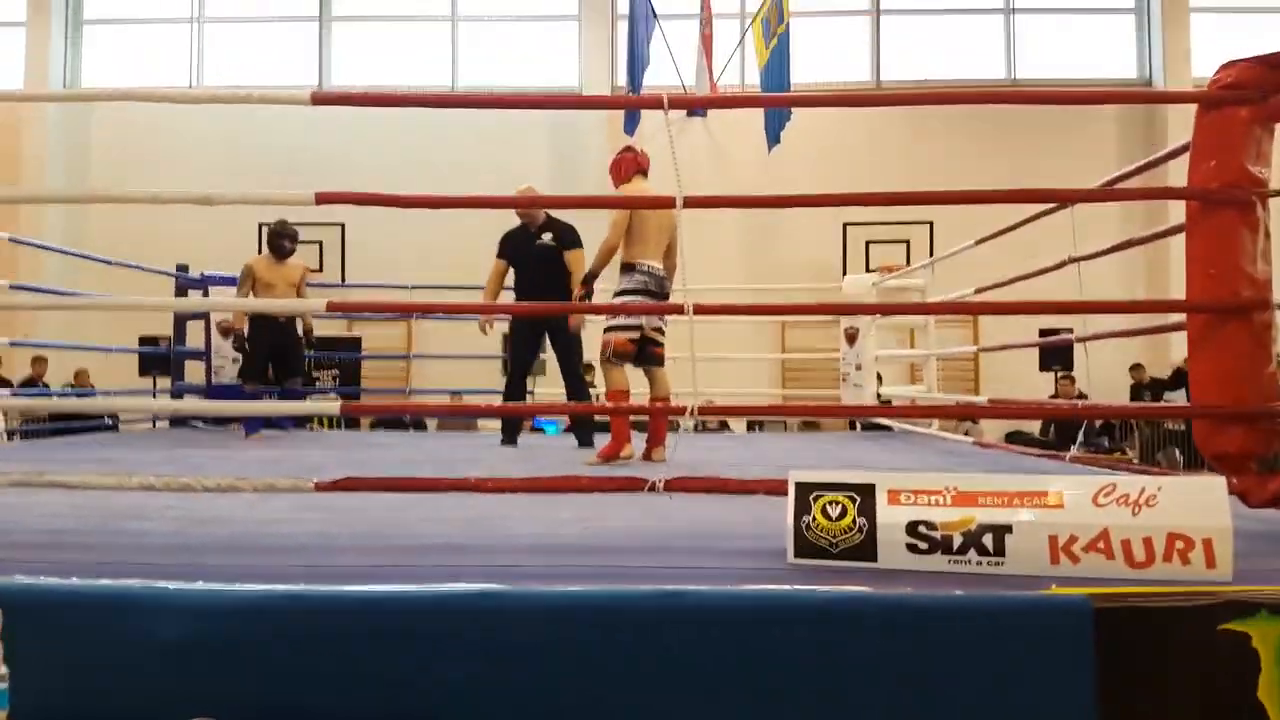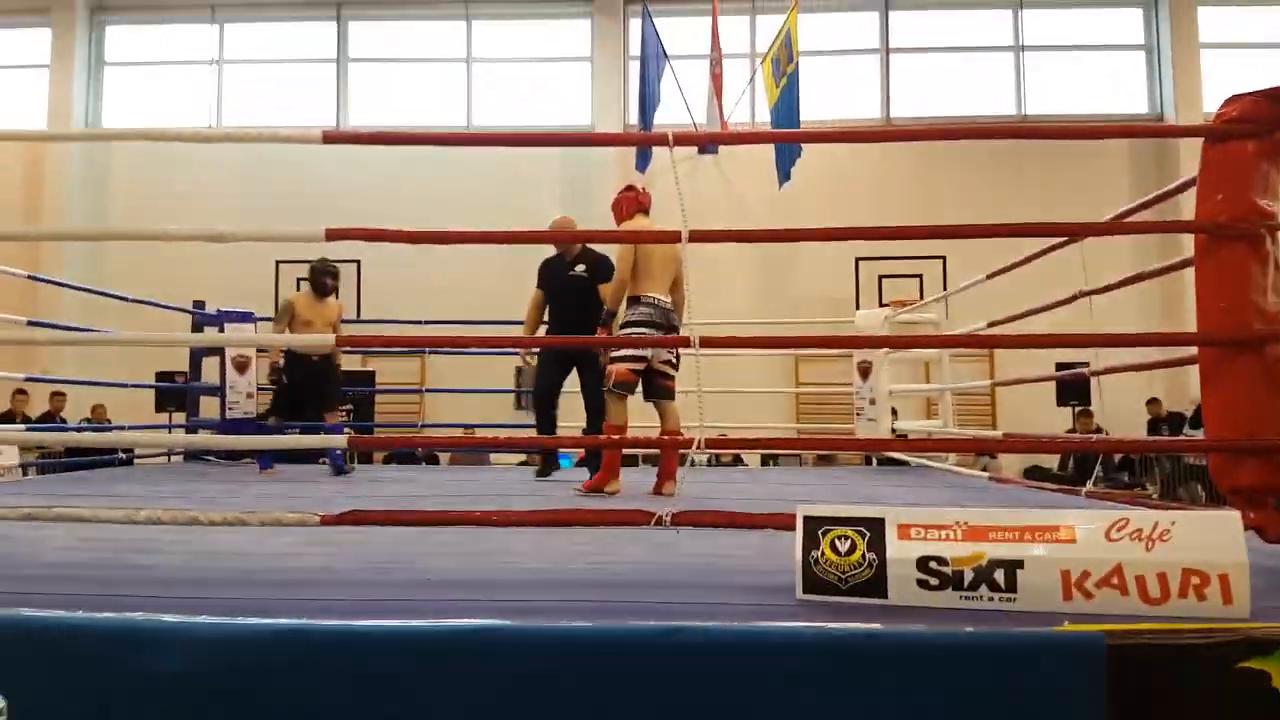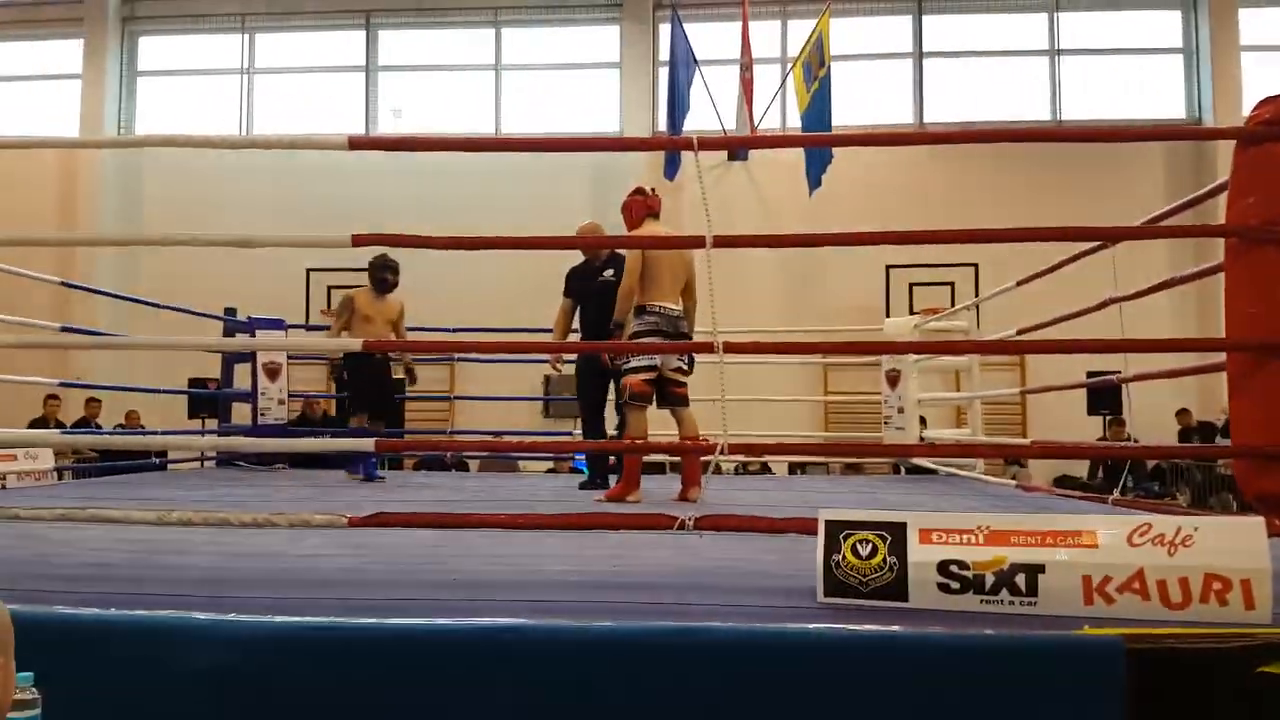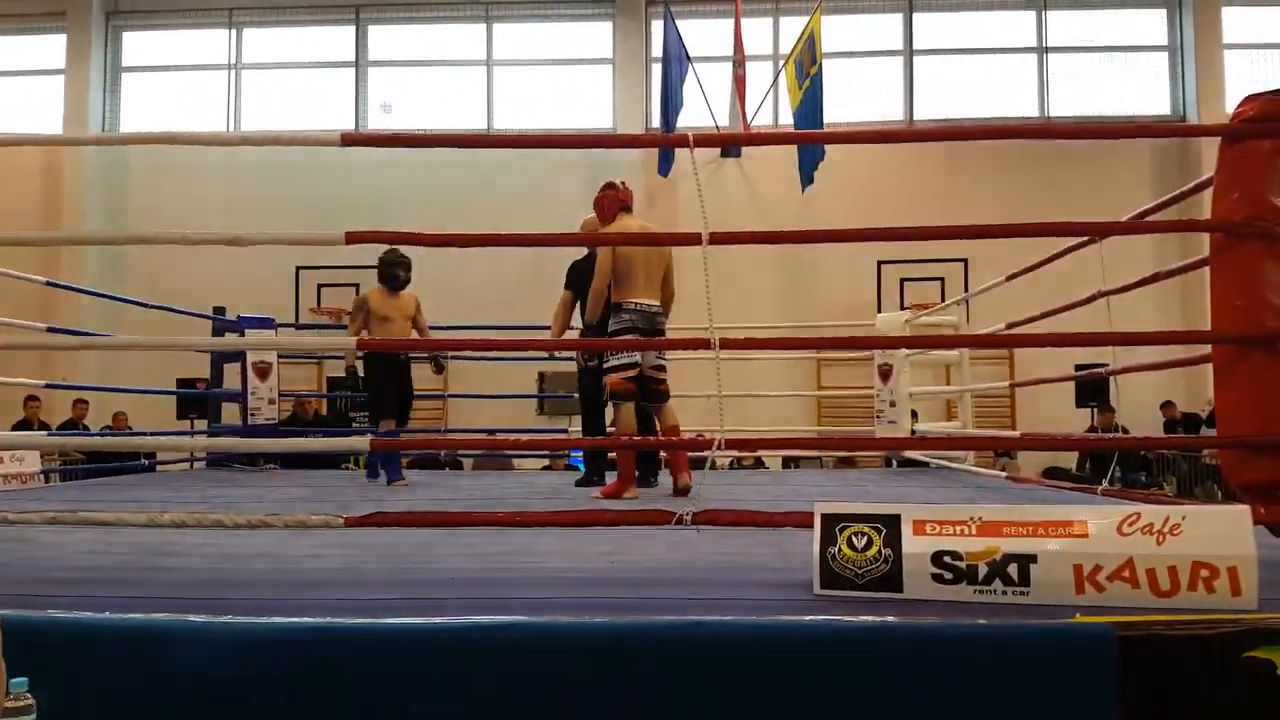
dt=0.3s
person 1, frame 1
left shoulder: (628, 192)
right shoulder: (666, 203)
left elbow: (613, 241)
left wrist: (588, 279)
left hip: (635, 279)
right hip: (659, 282)
left knee: (613, 360)
right knee: (655, 365)
left ankle: (620, 441)
right ankle: (657, 444)
person 1, frame 2
left shoulder: (630, 229)
right shoulder: (671, 239)
left elbow: (622, 276)
left wrist: (605, 321)
right wrist: (674, 334)
left hip: (641, 313)
right hip: (667, 317)
left knee: (616, 393)
right knee: (665, 400)
left ankle: (608, 476)
right ankle: (667, 479)
person 1, frame 3
left shoulder: (639, 236)
right shoulder: (682, 244)
left elbow: (629, 286)
left wrist: (616, 329)
right wrist: (687, 339)
left hip: (648, 322)
right hip: (676, 324)
left knee: (635, 404)
right knee: (681, 406)
left ankle: (630, 486)
right ankle: (692, 484)
person 1, frame 4
left shoulder: (611, 233)
left elbow: (600, 285)
right elbow: (669, 291)
left wrist: (589, 328)
left hip: (625, 318)
right hip: (655, 318)
left knee: (623, 401)
right knee: (660, 401)
left ankle: (626, 482)
right ankle: (681, 472)
person 2, frame 1
left shoulder: (563, 231)
right shoulder: (511, 238)
left elbow: (577, 271)
right elbow: (497, 276)
left hip: (560, 313)
right hip: (525, 313)
left knee: (573, 372)
right knee: (516, 372)
left ankle: (584, 432)
right ankle: (510, 431)
person 2, frame 2
left shoulder: (598, 263)
right shoulder: (547, 266)
right elbow: (537, 305)
right wrist: (526, 340)
left hip: (590, 344)
left knee: (595, 405)
right knee: (542, 395)
left ankle: (597, 466)
right ankle: (548, 458)
person 2, frame 3
left shoulder: (625, 266)
right shoulder: (575, 274)
right elbow: (565, 313)
right hip: (590, 351)
left knee: (627, 411)
right knee: (590, 414)
right ankle: (598, 474)
person 2, frame 4
right shoulder: (577, 267)
right elbow: (565, 306)
right wrist: (554, 338)
right hip: (591, 349)
left knee: (638, 408)
right knee: (591, 408)
left ankle: (649, 471)
right ankle: (594, 471)
person 3, frame 1
left shoulder: (299, 268)
right shoulder: (253, 266)
left elbow: (303, 298)
right elbow: (240, 299)
left wrist: (308, 327)
right wrist: (238, 331)
left hip: (288, 325)
right hip: (262, 325)
left knee: (295, 377)
right knee: (254, 378)
right ankle: (252, 426)
person 3, frame 2
left shoulder: (336, 306)
right shoulder: (293, 303)
right elbow: (277, 334)
left wrist: (337, 365)
right wrist: (274, 365)
left hip: (324, 363)
right hip: (297, 362)
left knee: (333, 411)
right knee: (279, 415)
left ankle: (337, 462)
right ankle: (265, 460)
person 3, frame 3
left shoulder: (397, 304)
right shoulder: (353, 298)
left elbow: (401, 336)
right elbow: (335, 330)
left wrist: (408, 364)
right wrist: (336, 362)
left hip: (382, 361)
right hip: (357, 360)
left knee: (378, 419)
right knee: (360, 413)
left ankle: (370, 468)
right ankle: (354, 463)
person 3, frame 4
left shoulder: (412, 300)
right shoulder: (367, 299)
left elbow: (422, 330)
right elbow: (352, 334)
left wrist: (434, 354)
right wrist: (351, 366)
left hip: (402, 362)
right hip: (379, 362)
left knee: (398, 420)
right knee: (387, 418)
left ankle: (373, 464)
right ankle: (393, 473)
